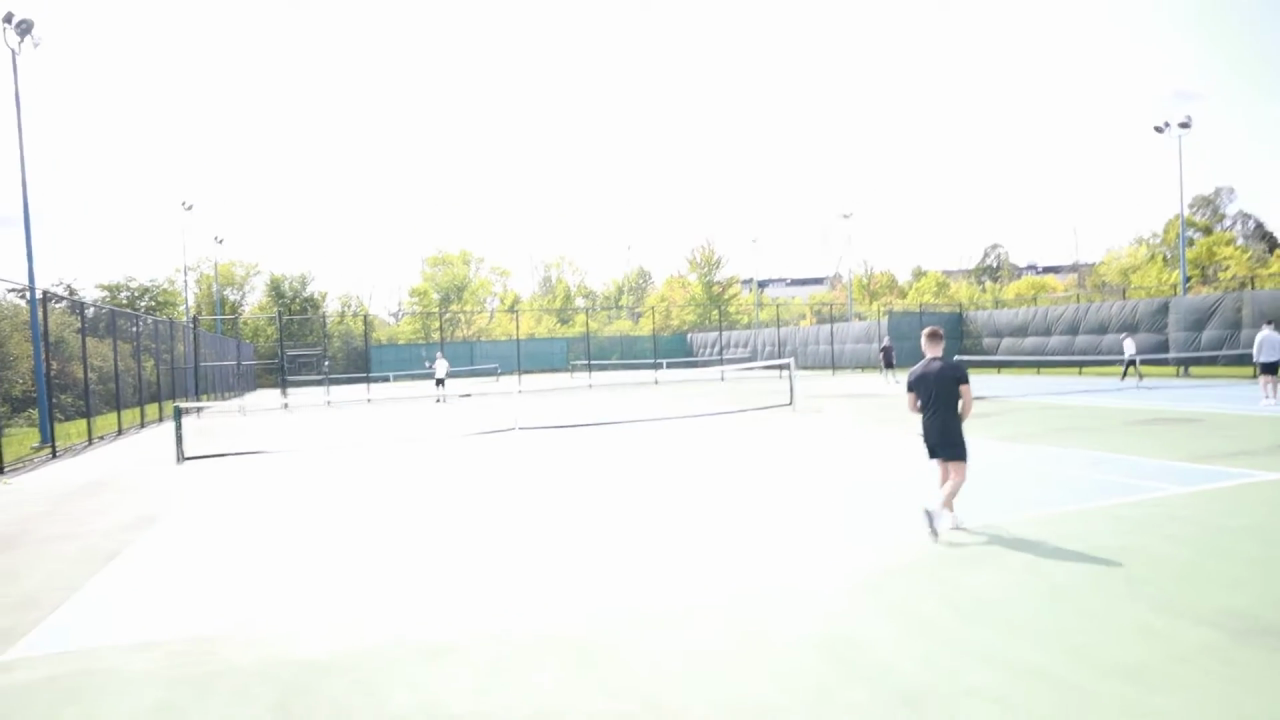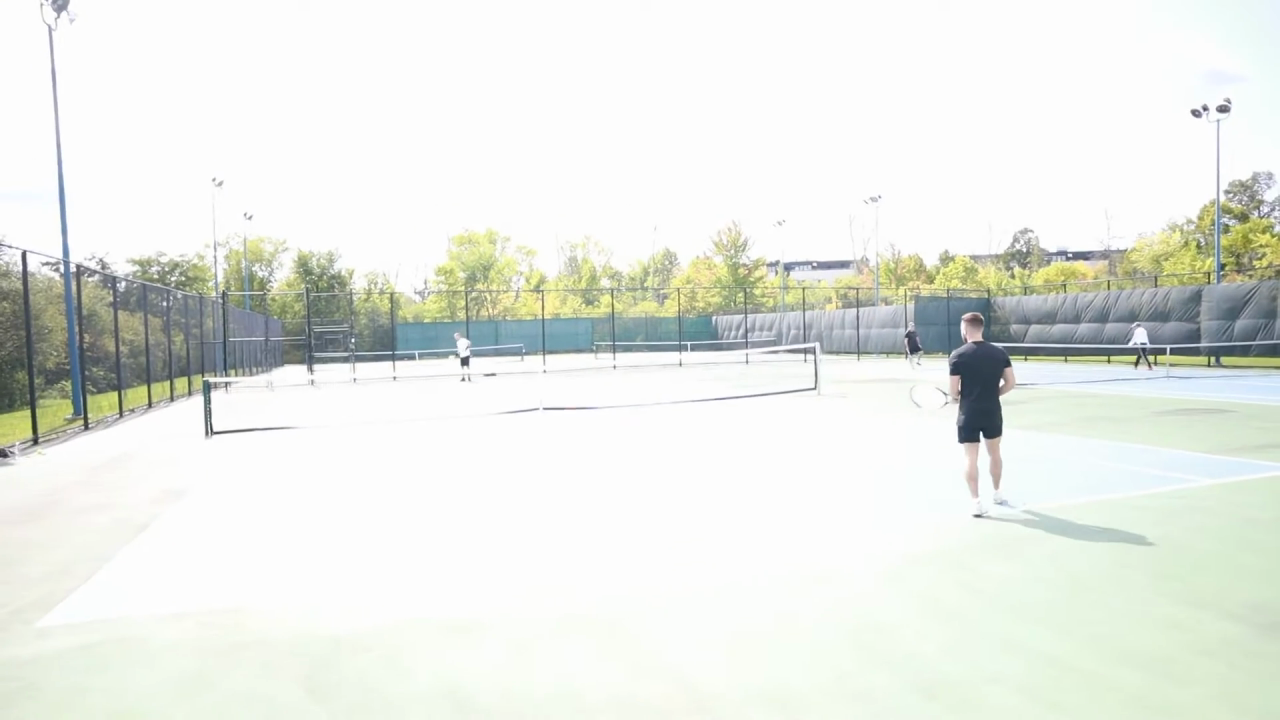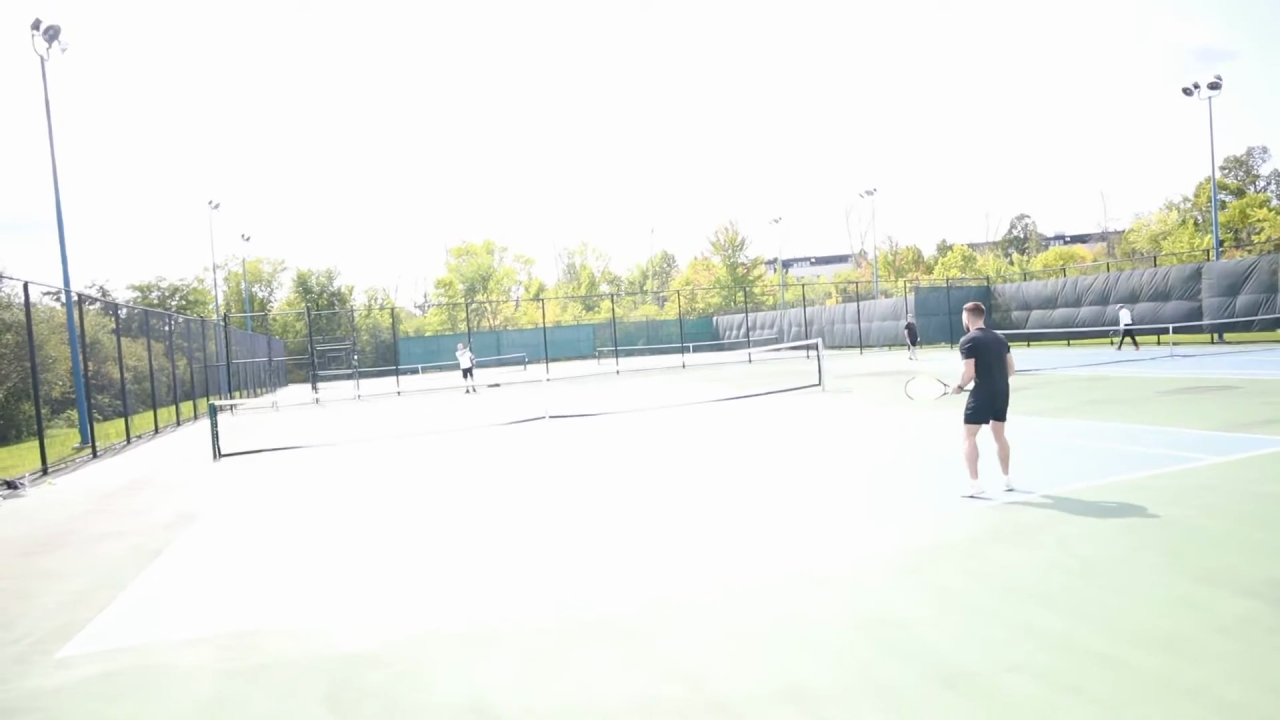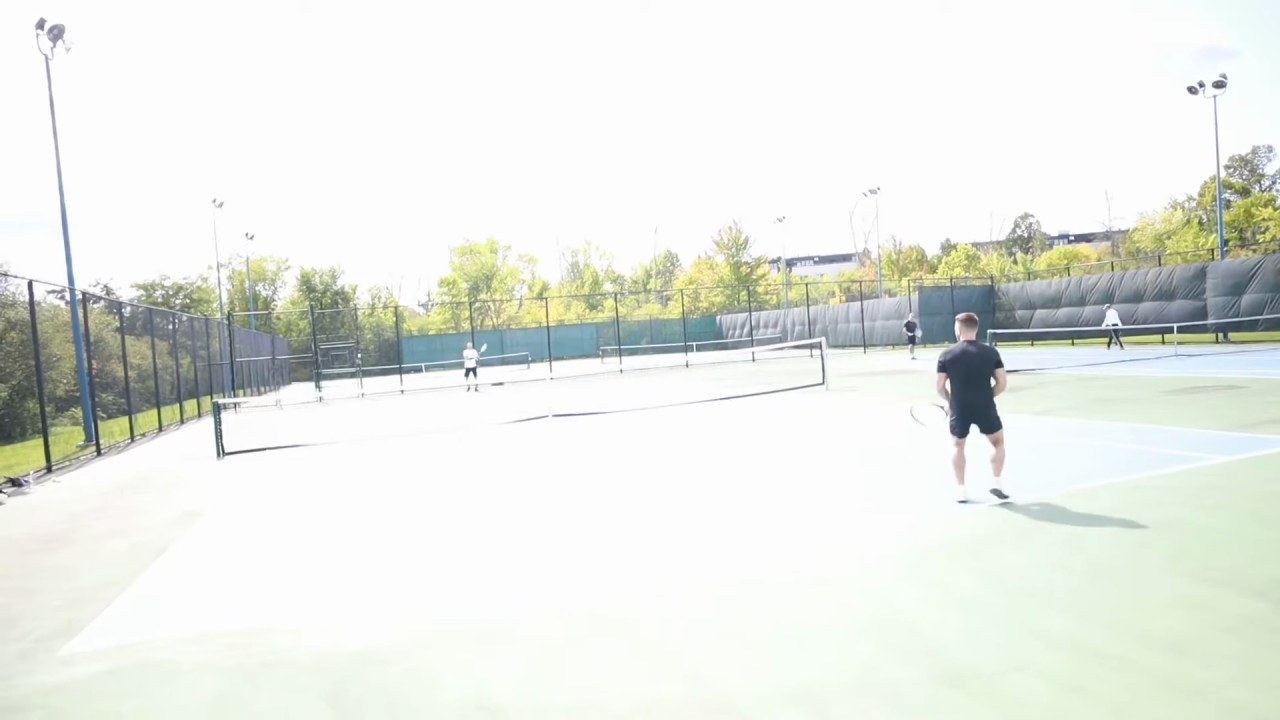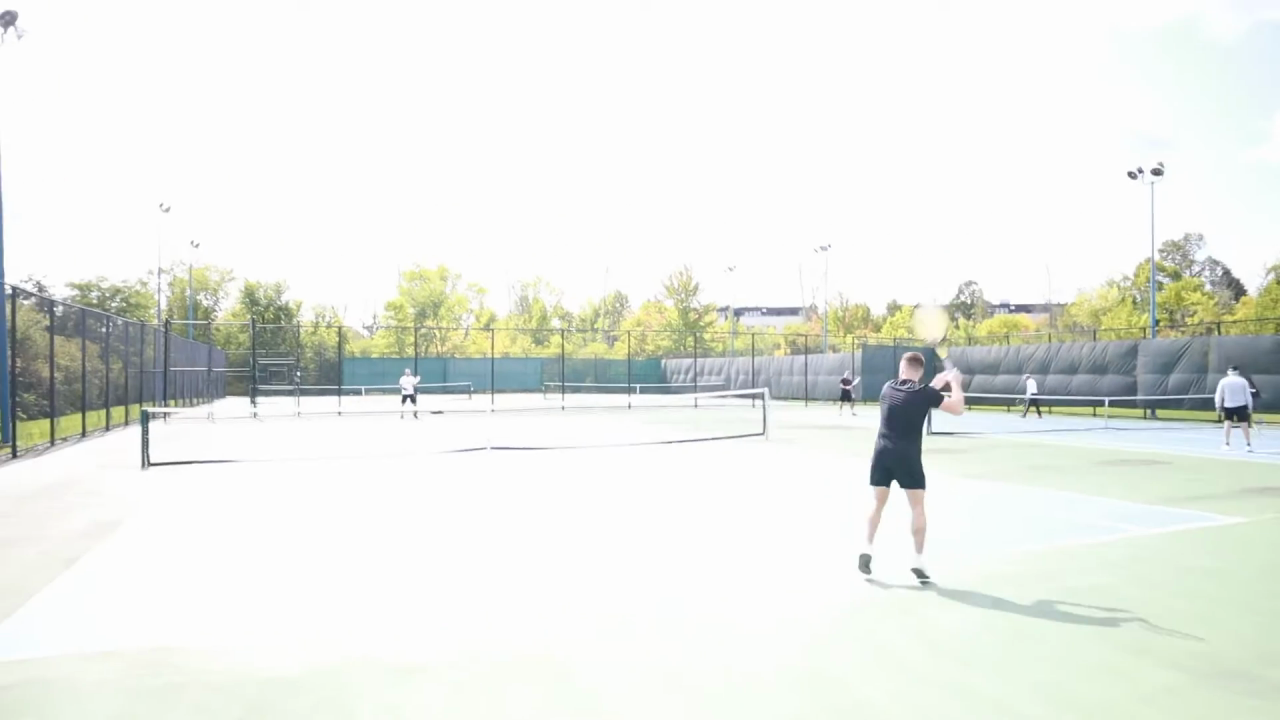
dt=0.5s
person 1, frame 1
left shoulder: (914, 373)
right shoulder: (956, 368)
left elbow: (912, 407)
right elbow: (967, 399)
right wrist: (960, 419)
left hip: (930, 431)
right hip: (950, 429)
left knee: (945, 472)
right knee: (957, 477)
left ankle: (952, 517)
right ankle: (936, 508)
person 1, frame 2
left shoulder: (958, 355)
right shoulder: (1000, 353)
left elbow: (953, 390)
right elbow: (1010, 383)
left wrist: (958, 397)
left hip: (968, 413)
right hip: (992, 411)
left knee: (971, 457)
right knee: (994, 452)
left ankle: (976, 502)
right ankle: (997, 494)
person 1, frame 3
left shoulder: (968, 340)
right shoulder: (1000, 339)
left elbow: (968, 374)
right elbow: (1011, 368)
left wrist: (959, 386)
left hip: (982, 394)
right hip: (1002, 393)
left knee: (969, 436)
right knee: (1000, 435)
left ankle: (975, 483)
right ankle: (1006, 480)
person 1, frame 4
left shoulder: (947, 354)
right shoulder: (991, 352)
left elbow: (940, 387)
right elbow: (1002, 384)
left wrist: (950, 401)
right wrist: (986, 397)
left hip: (959, 409)
right hip: (985, 408)
left knee: (958, 446)
right knee: (998, 443)
left ankle: (961, 490)
right ankle: (996, 483)
person 1, frame 5
left shoulder: (888, 387)
right shoulder: (926, 391)
right elbow: (958, 408)
left wrist: (941, 379)
right wrist: (955, 382)
left hip: (882, 454)
right hip: (908, 456)
left knee: (878, 503)
right knee: (917, 507)
left ankle: (868, 550)
right ankle: (918, 561)
